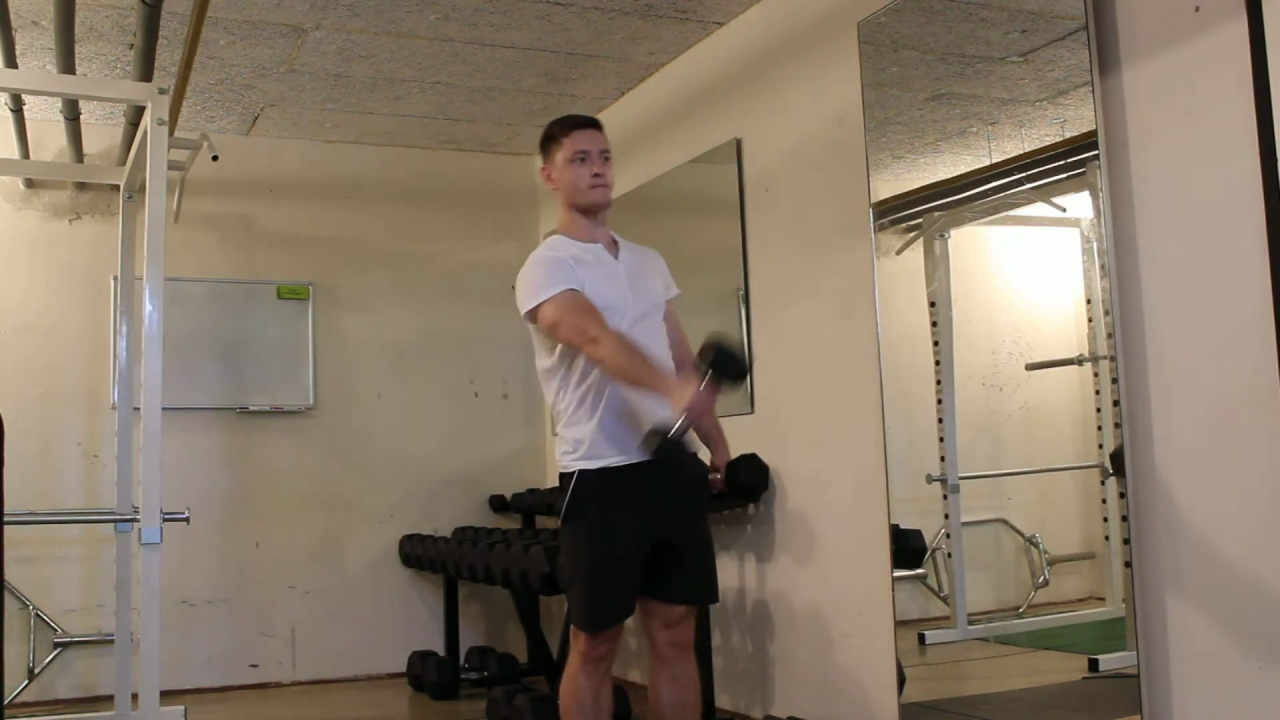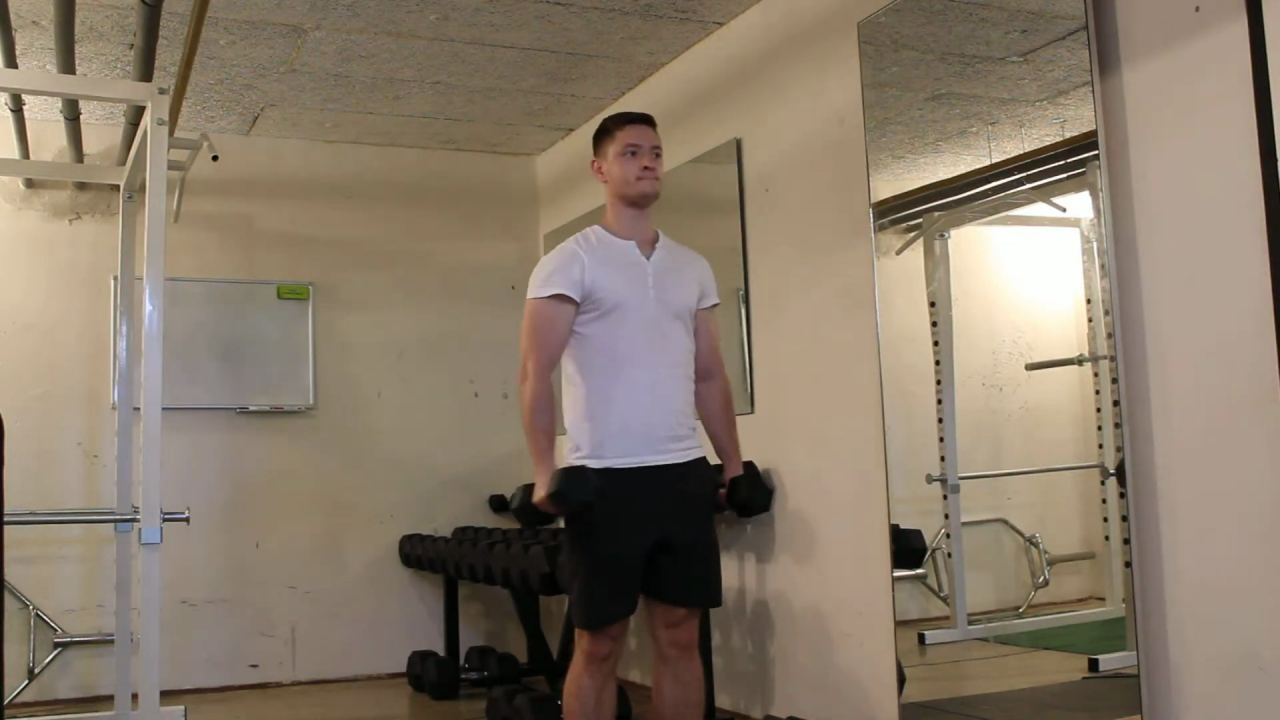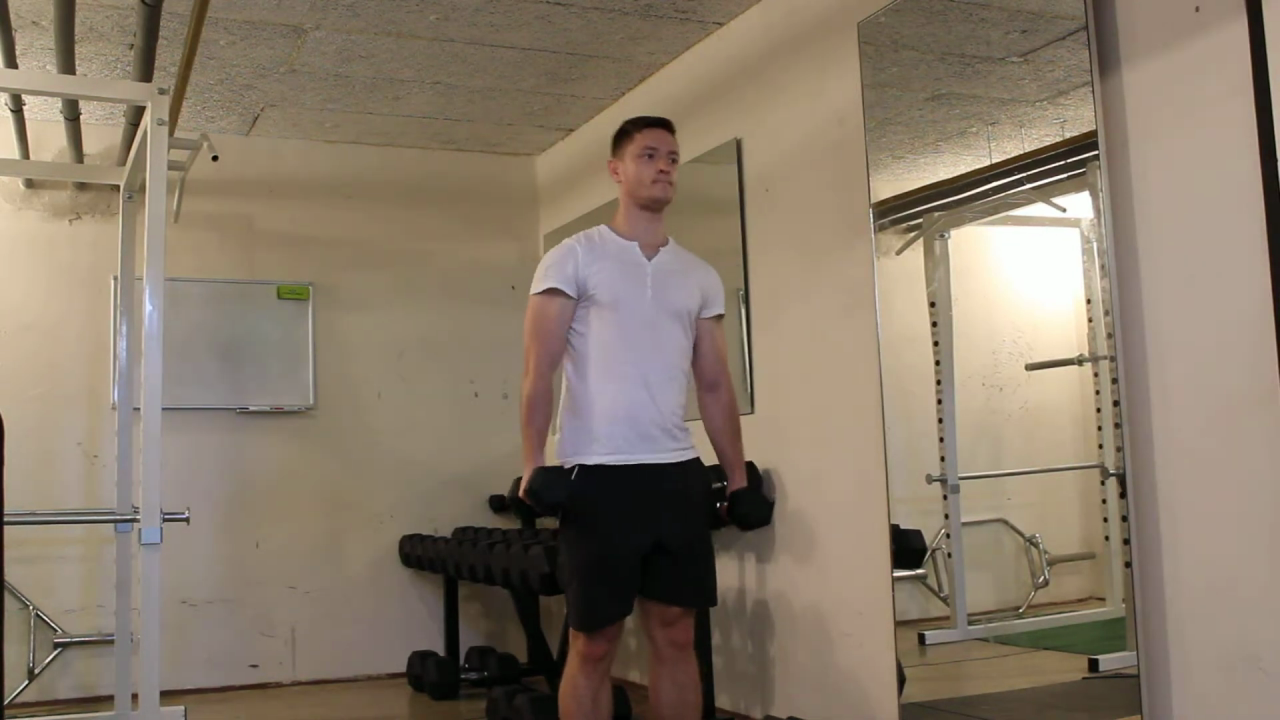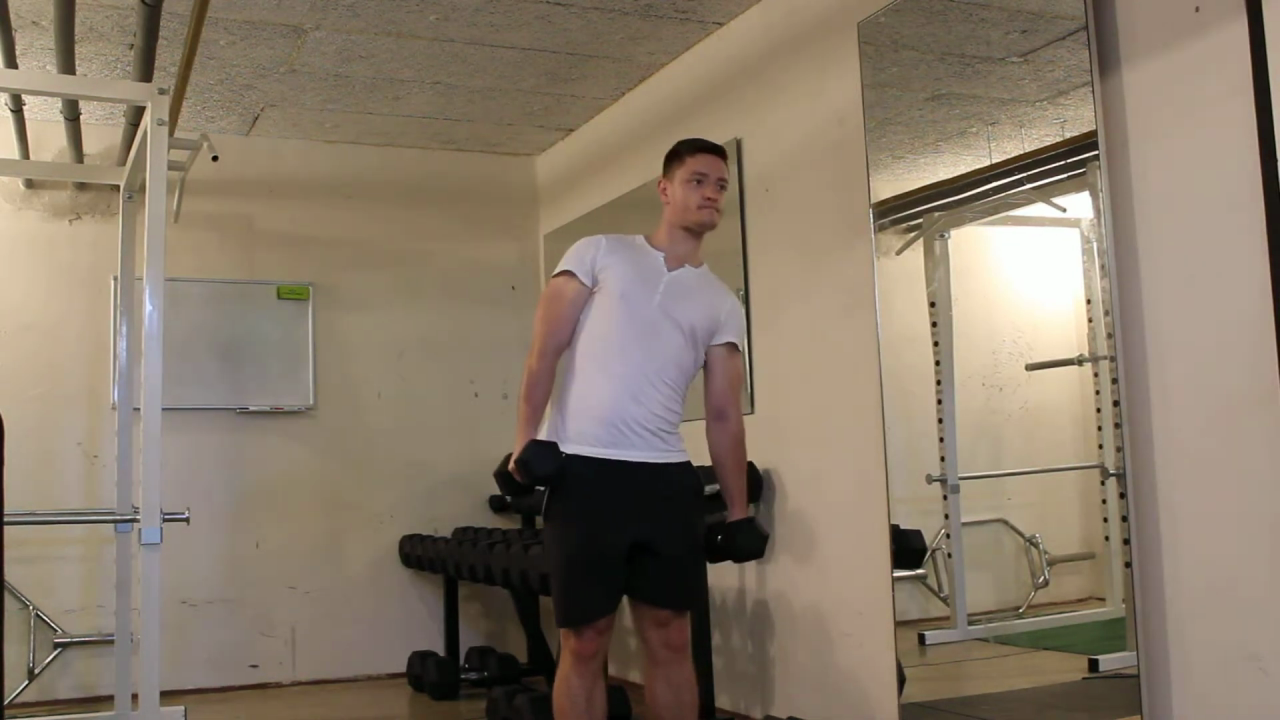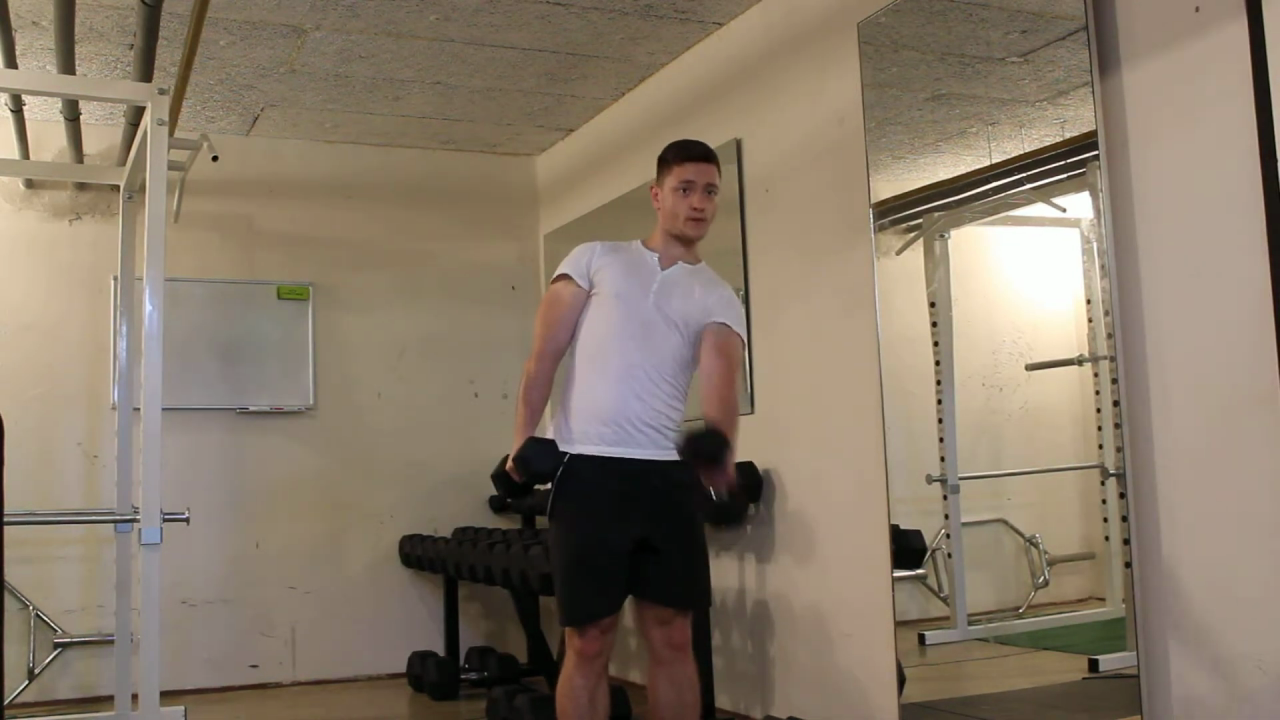
dt=0.4s
person 1, frame 1
left shoulder: (649, 261)
right shoulder: (547, 268)
right elbow: (599, 342)
left wrist: (719, 449)
right wrist: (668, 388)
left hip: (671, 469)
right hip: (603, 474)
left knee: (676, 634)
right knee: (595, 644)
person 1, frame 2
left shoulder: (693, 267)
right shoulder: (572, 261)
right elbow: (536, 374)
left wrist: (733, 462)
right wrist: (544, 471)
left hip: (684, 475)
right hip: (607, 480)
left knee: (680, 637)
right knee: (599, 644)
person 1, frame 3
left shoulder: (700, 276)
right shoulder: (576, 257)
left elbow: (715, 385)
right elbow: (539, 370)
left wrist: (738, 476)
right wrist: (533, 463)
left hip: (677, 475)
right hip: (600, 477)
left knee: (675, 636)
right knee: (593, 645)
person 1, frame 4
left shoulder: (722, 305)
right shoulder: (598, 254)
left elbow: (724, 415)
right elbow: (545, 352)
left wrist: (739, 509)
right wrist: (525, 438)
left hip: (666, 477)
right hip: (585, 470)
left knee: (670, 639)
right knee: (585, 642)
person 1, frame 5
left shoulder: (719, 296)
right shoulder: (594, 259)
left elbow: (721, 377)
right elbow: (545, 355)
right wrist: (523, 436)
left hip: (667, 474)
right hip: (589, 469)
left knee: (673, 638)
right knee: (589, 642)
